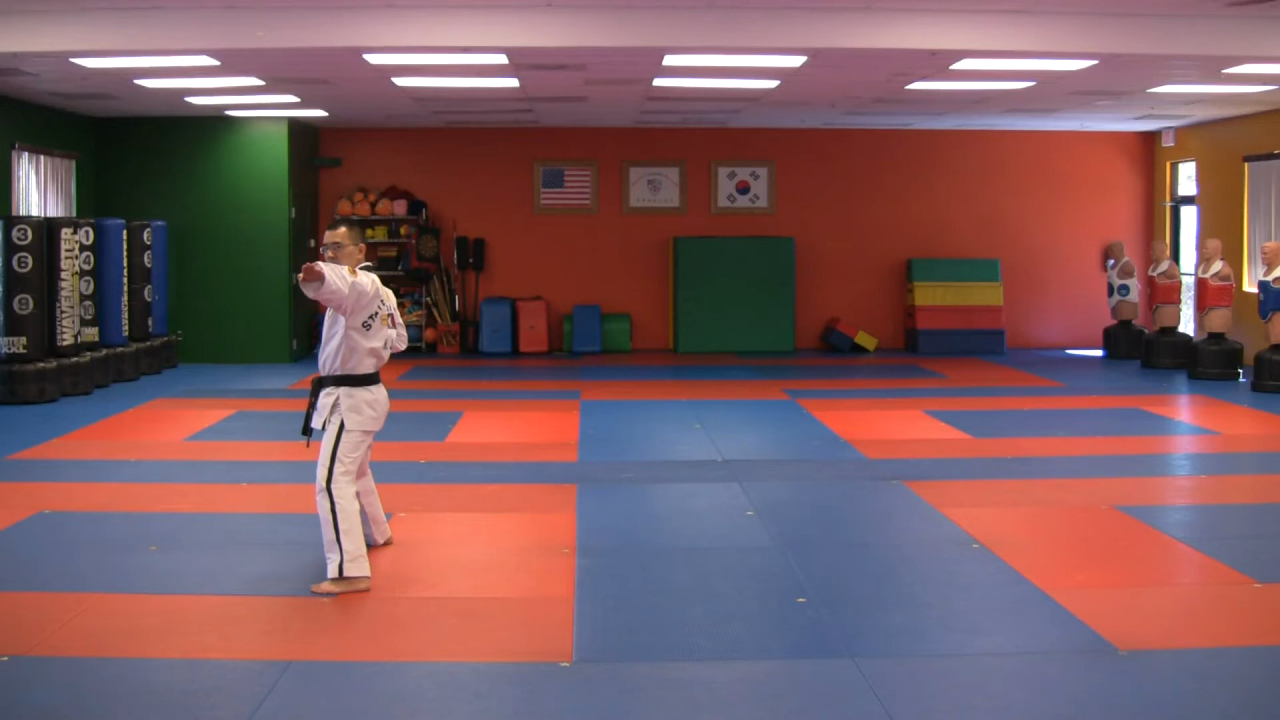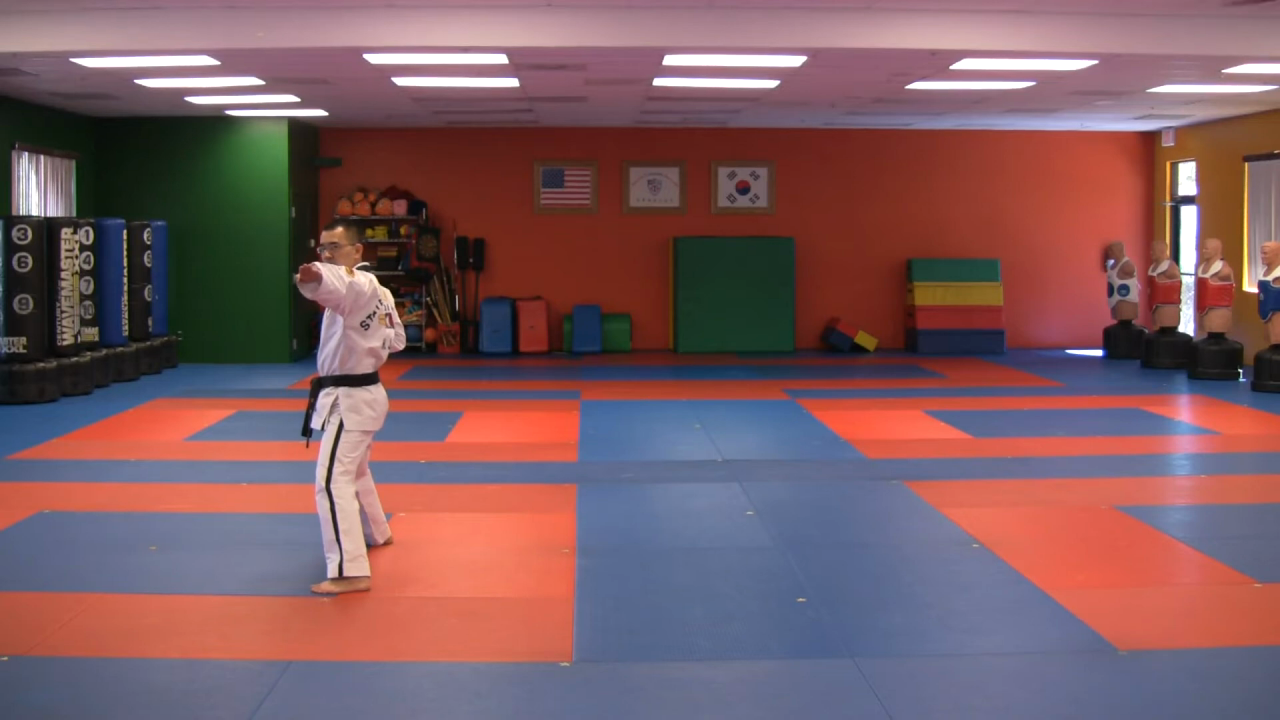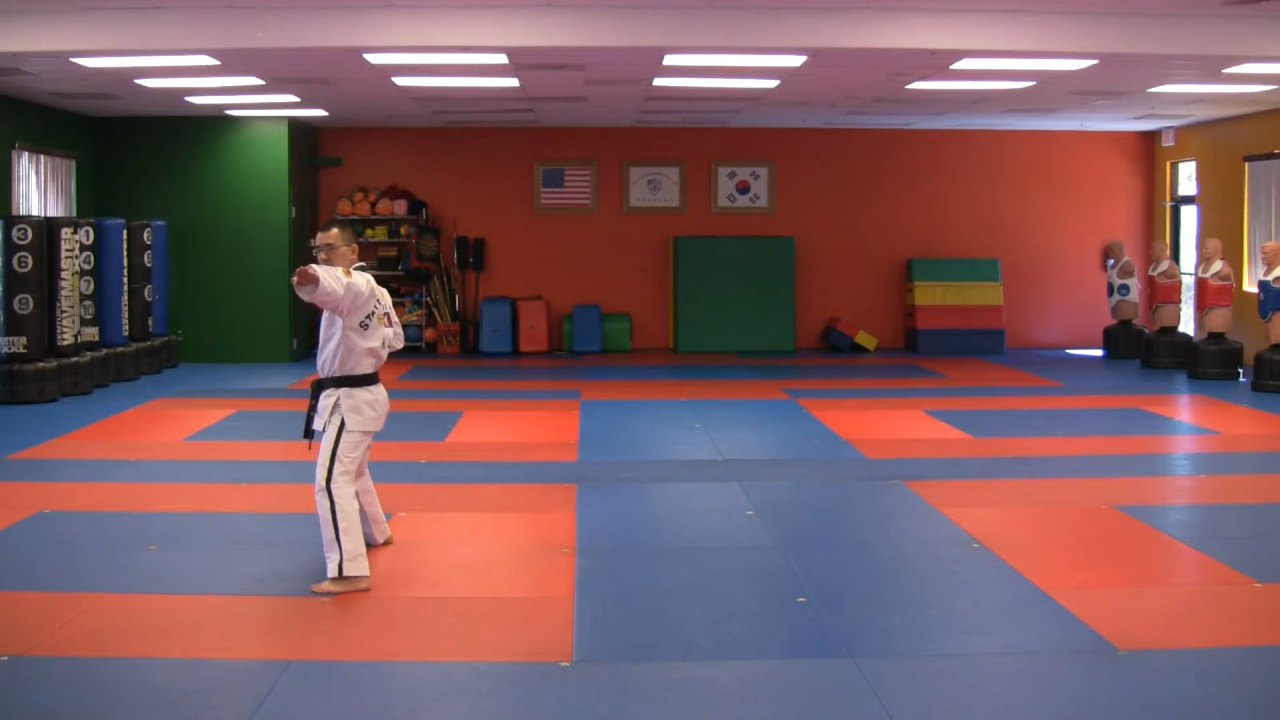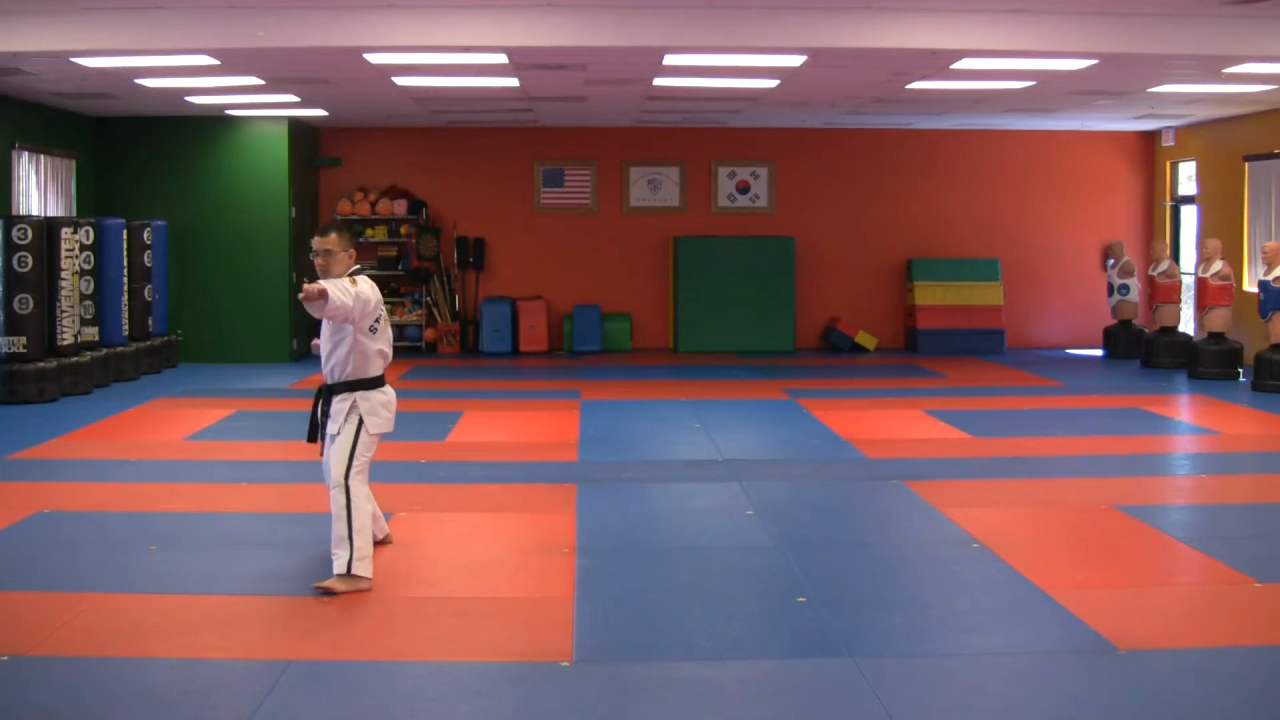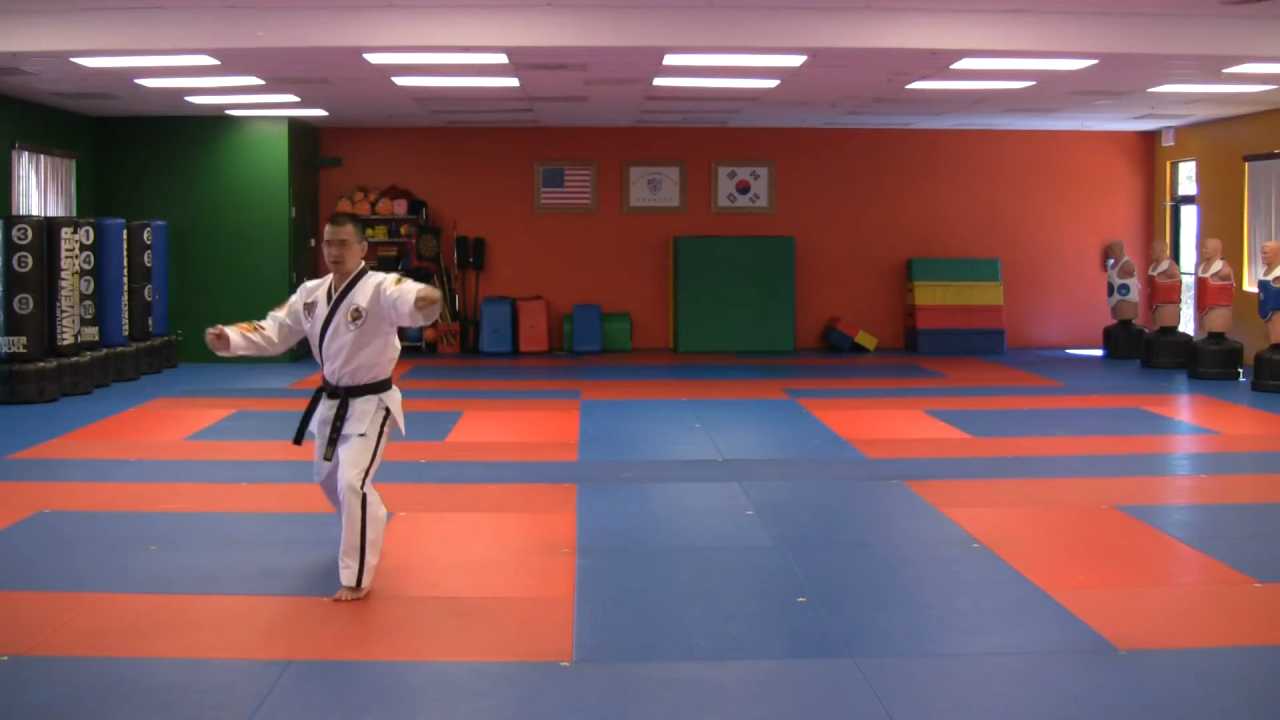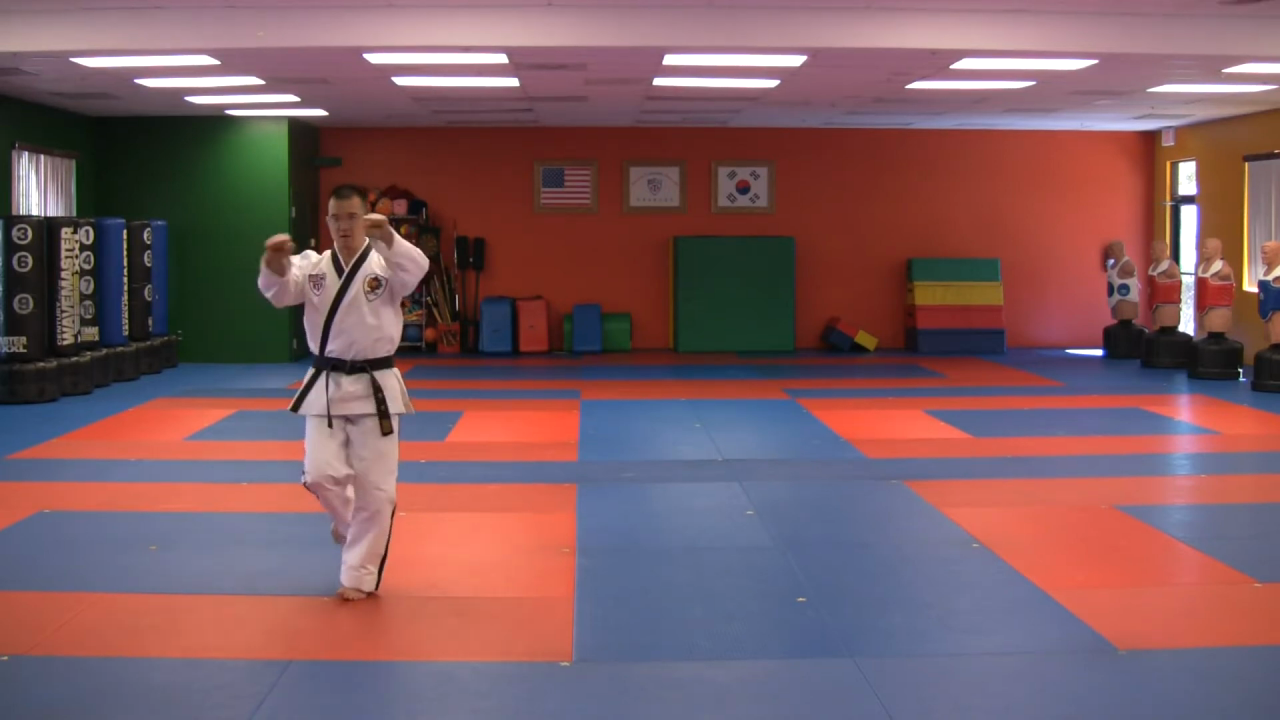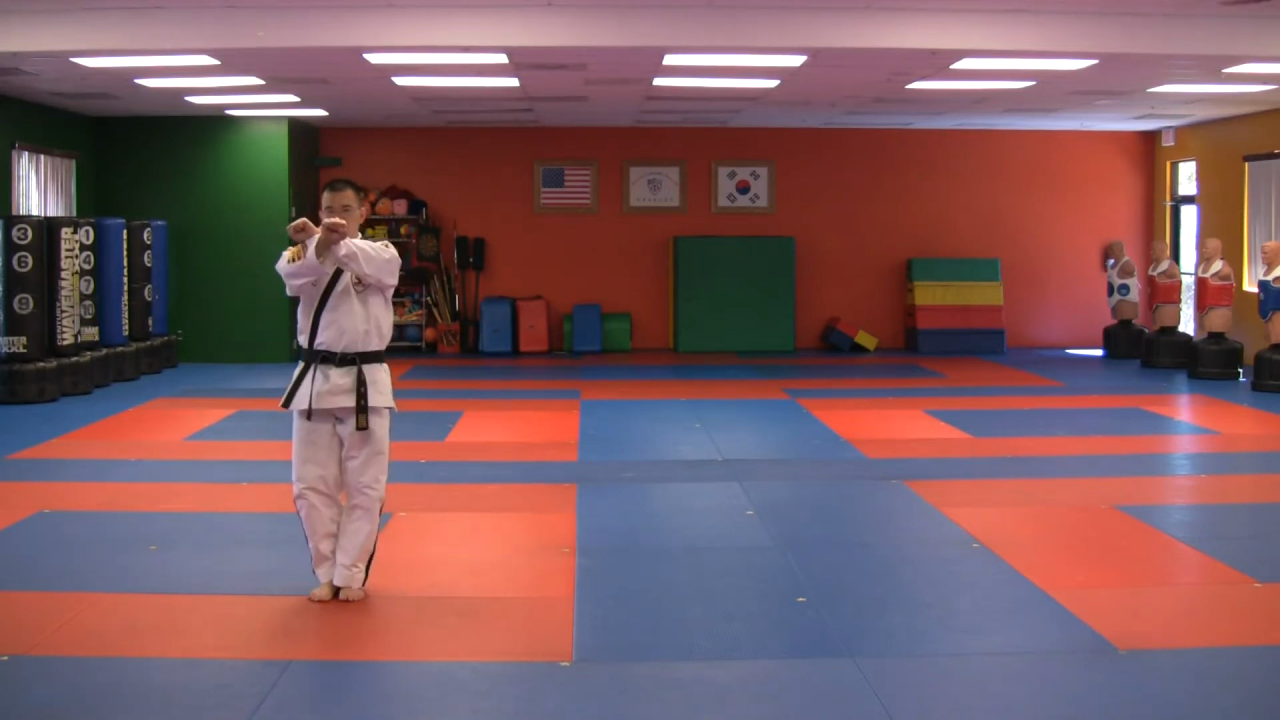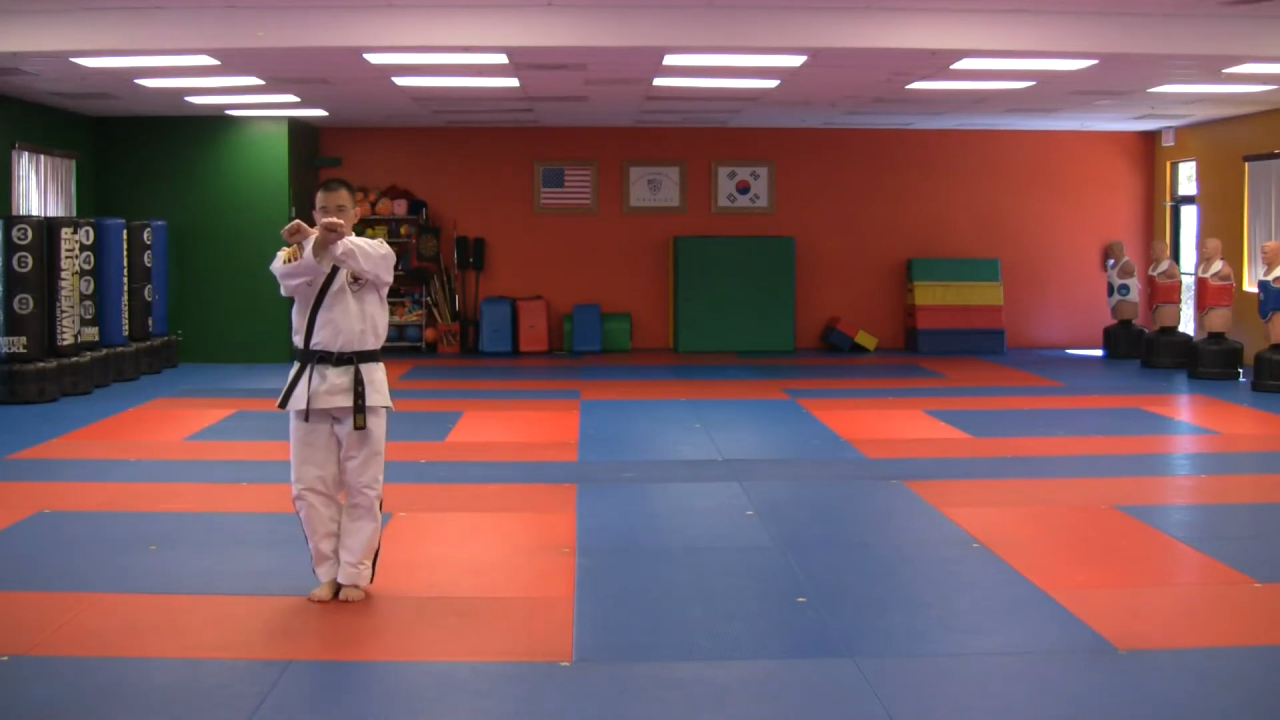
dt=0.5s
person 1, frame 1
left shoulder: (360, 284)
right shoulder: (379, 290)
left elbow: (339, 283)
right elbow: (398, 339)
left wrist: (317, 277)
right wrist: (366, 340)
left hip: (350, 398)
right hip: (364, 393)
left knee: (333, 480)
right knee: (354, 471)
left ankle: (350, 572)
right ankle: (376, 533)
person 1, frame 2
left shoulder: (359, 283)
right shoulder: (376, 290)
left elbow: (337, 283)
right elbow: (396, 338)
left wrist: (315, 276)
right wrist: (364, 339)
left hip: (349, 397)
right hip: (362, 392)
left knee: (332, 479)
right knee: (353, 470)
left ankle: (350, 571)
right ankle: (376, 532)
person 1, frame 3
left shoulder: (356, 284)
right shoulder: (373, 290)
left elbow: (334, 284)
right elbow: (394, 338)
left wrist: (312, 279)
right wrist: (358, 338)
left hip: (349, 399)
right hip: (360, 393)
left knee: (332, 479)
right knee: (353, 470)
left ankle: (350, 571)
right ankle: (376, 532)
person 1, frame 4
left shoulder: (359, 288)
right shoulder: (357, 287)
left elbow: (342, 299)
left wrist: (320, 294)
right wrist: (330, 346)
left hip: (361, 401)
right hip: (347, 399)
left knee: (344, 477)
right knee: (339, 470)
left ankle: (354, 571)
right ankle: (375, 531)
person 1, frame 5
left shoulder: (379, 288)
right shoulder: (311, 293)
left elbow: (408, 302)
right elbow: (273, 330)
left wrist: (425, 302)
right wrist: (228, 338)
left hip: (369, 405)
right hip: (331, 403)
left knee: (353, 484)
right knee: (331, 480)
left ankle: (355, 579)
right ankle: (367, 535)
person 1, frame 6
left shoulder: (385, 262)
right shoulder: (312, 265)
left elbow: (414, 269)
right elbow: (280, 288)
left wrist: (387, 237)
right wrist: (275, 261)
left hip: (375, 388)
right hip: (326, 386)
left knee: (377, 487)
right knee: (320, 474)
left ankle: (360, 576)
right ankle: (349, 518)
person 1, frame 7
left shoulder: (382, 256)
right shoulder: (306, 254)
left elbow: (369, 263)
right elbow: (292, 271)
left wrist: (331, 241)
right wrist: (320, 244)
left hip: (365, 382)
right hip: (315, 381)
left knee: (364, 486)
right knee: (312, 485)
left ankle: (350, 575)
right ankle: (327, 574)
person 1, frame 8
left shoulder: (376, 254)
right shoulder: (300, 255)
left elbow: (365, 260)
right elbow: (287, 272)
left wrist: (327, 240)
right wrist: (316, 244)
left hip: (361, 381)
right hip: (312, 381)
left knee: (363, 485)
right knee: (311, 485)
left ankle: (354, 574)
right ankle: (328, 573)
